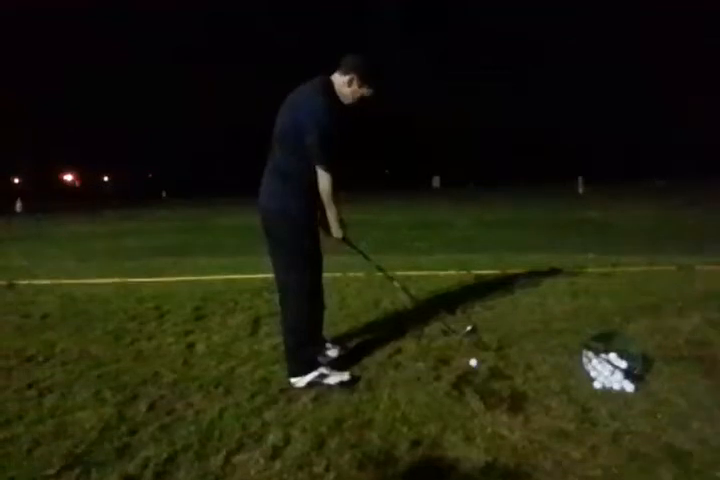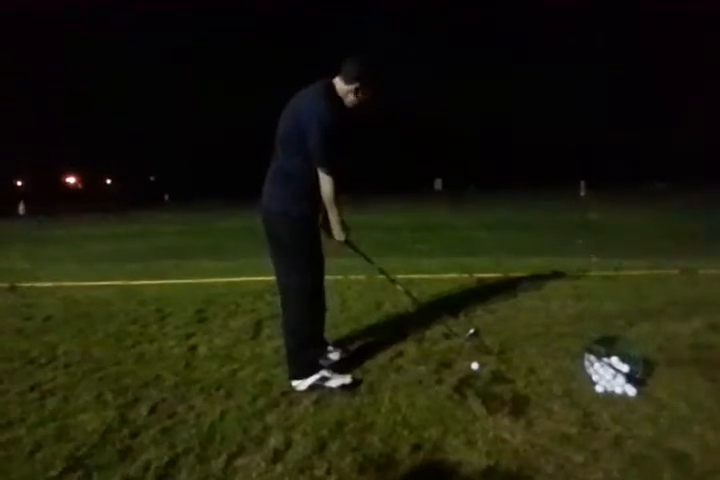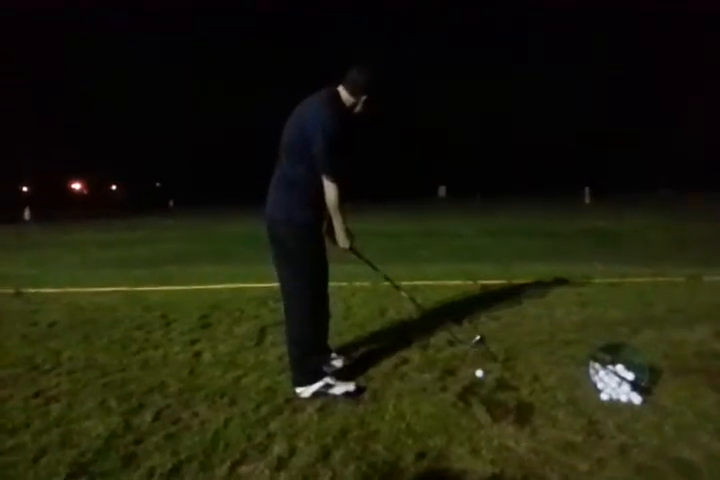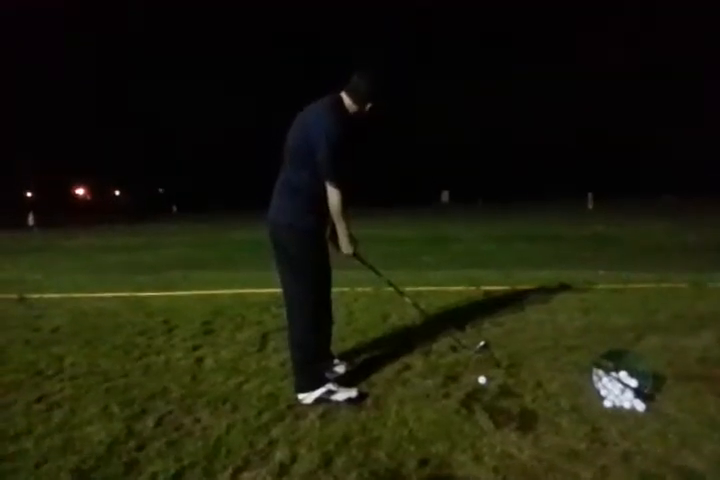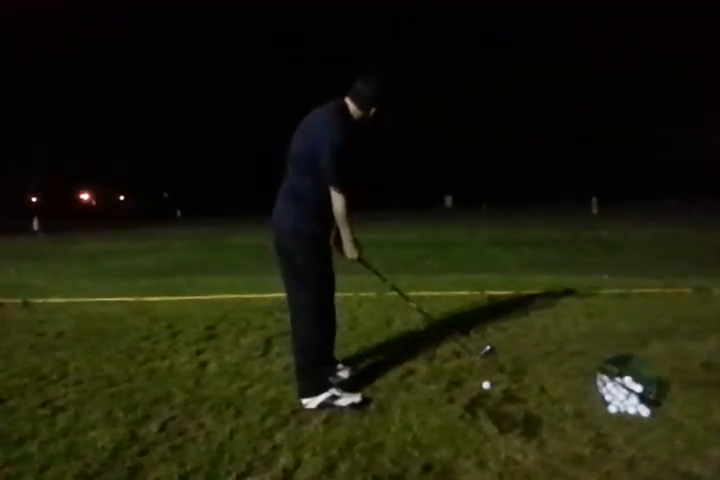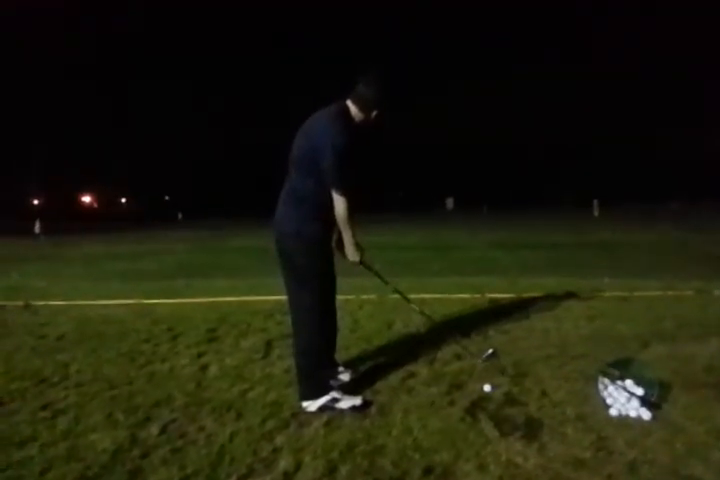
dt=0.3s
person 1, frame 1
left shoulder: (315, 95)
right shoulder: (318, 104)
right elbow: (322, 169)
left wrist: (322, 211)
right wrist: (333, 218)
left hip: (287, 200)
right hip: (286, 205)
left knee: (308, 278)
right knee: (298, 283)
left ankle: (312, 343)
right ankle: (304, 368)
person 1, frame 2
left shoulder: (319, 98)
right shoulder: (321, 107)
right elbow: (324, 172)
left wrist: (325, 214)
right wrist: (335, 220)
left hip: (289, 202)
right hip: (289, 207)
left knee: (310, 280)
right knee: (300, 286)
left ankle: (313, 346)
right ankle: (306, 371)
person 1, frame 3
left shoulder: (323, 106)
right shoulder: (326, 115)
right elbow: (329, 179)
left wrist: (329, 220)
right wrist: (340, 228)
left hip: (294, 209)
right hip: (292, 214)
left knee: (314, 287)
right knee: (303, 293)
left ankle: (318, 352)
right ankle: (309, 377)
person 1, frame 4
left shoulder: (326, 112)
right shoulder: (330, 122)
right elbow: (332, 185)
left wrist: (331, 226)
right wrist: (343, 234)
left hip: (297, 214)
right hip: (296, 220)
left knee: (317, 292)
right knee: (306, 298)
left ankle: (320, 358)
right ankle: (312, 384)
person 1, frame 5
left shoulder: (329, 118)
right shoulder: (333, 127)
right elbow: (336, 190)
left wrist: (335, 230)
right wrist: (348, 238)
left hip: (302, 220)
right hip: (299, 225)
left knee: (321, 298)
right knee: (310, 303)
left ankle: (323, 363)
right ankle: (316, 389)
person 1, frame 6
left shoulder: (332, 120)
right shoulder: (335, 131)
right elbow: (338, 193)
left wrist: (336, 232)
right wrist: (350, 241)
left hip: (303, 222)
right hip: (301, 227)
left knee: (322, 301)
right knee: (311, 306)
left ankle: (324, 365)
right ankle: (316, 392)
